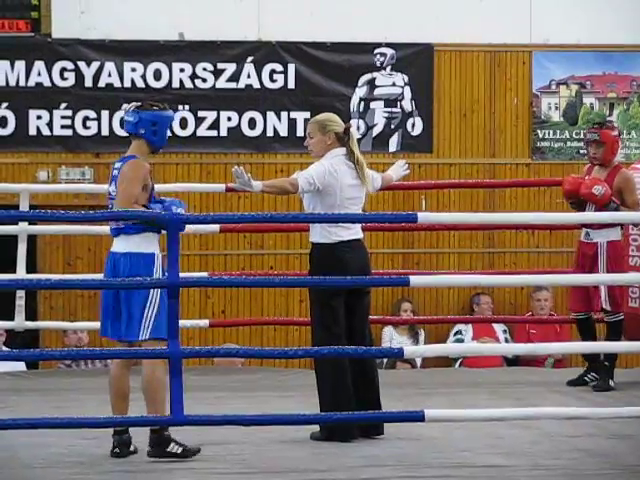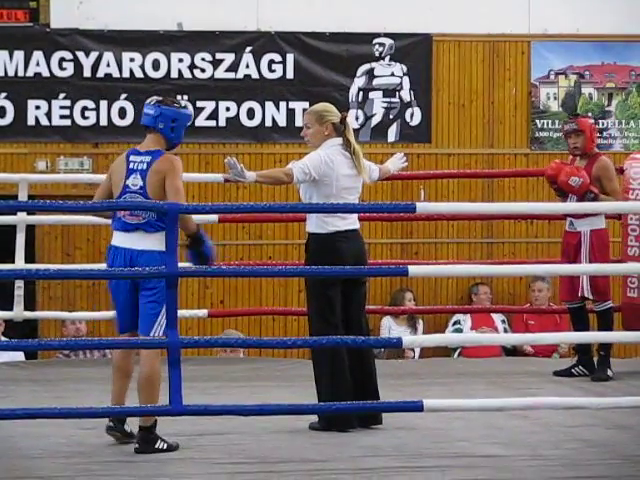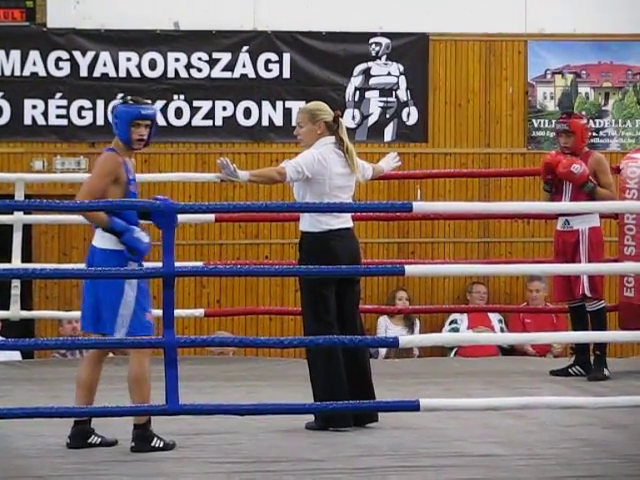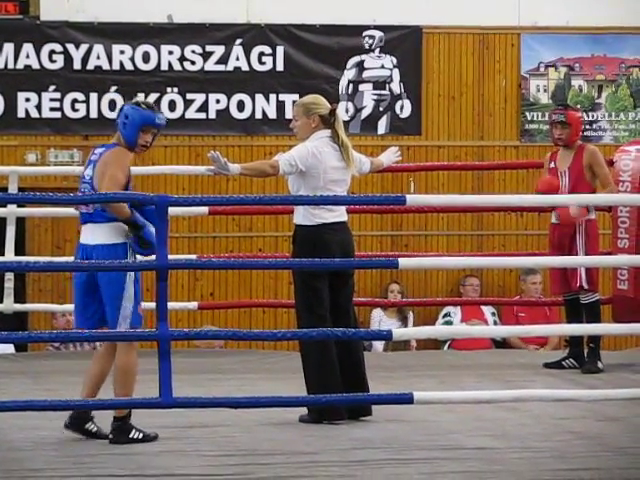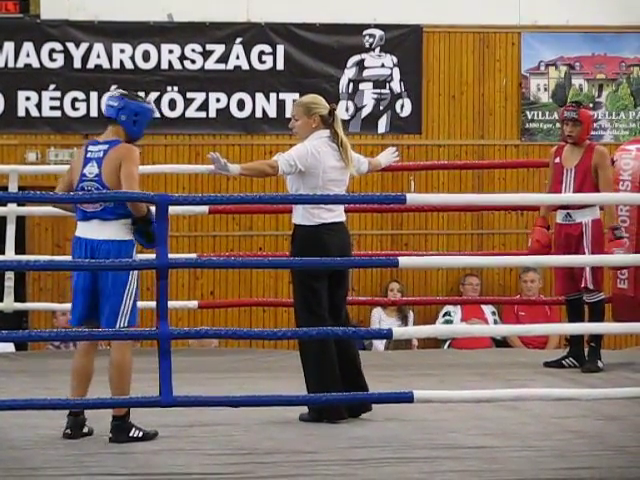
dt=0.7s
person 1, frame 1
left shoulder: (120, 165)
right shoulder: (139, 165)
right elbow: (126, 209)
left wrist: (156, 208)
right wrist: (163, 216)
left hip: (118, 258)
right hip: (141, 259)
left knee: (123, 351)
right knee: (153, 349)
left ankle: (120, 437)
right ankle: (159, 435)
person 1, frame 2
left shoulder: (122, 161)
right shoulder: (169, 162)
left elbow: (98, 205)
right elbow: (179, 211)
right wrist: (198, 240)
left hip: (121, 253)
right hip: (155, 257)
left knee: (127, 338)
right knee: (152, 345)
left ankle: (118, 419)
right ankle: (146, 433)
person 1, frame 3
left shoulder: (127, 163)
right shoulder: (111, 160)
right elbow: (82, 202)
left wrist: (145, 214)
right wrist: (118, 229)
left hip: (108, 256)
right hip: (116, 258)
left knee: (99, 345)
right knee: (139, 343)
left ankle: (80, 429)
right ankle: (143, 431)
person 1, frame 4
left shoulder: (98, 154)
right shoulder: (121, 155)
left elbow: (82, 201)
right elbow: (111, 197)
right wrist: (138, 224)
left hip: (87, 248)
right hip: (112, 250)
left knee: (110, 338)
right knee: (127, 337)
left ankle: (81, 413)
right ankle: (121, 424)
person 1, frame 5
left shoulder: (83, 153)
right shoulder: (127, 151)
left elbow: (60, 199)
right elbow: (131, 197)
right wrist: (147, 223)
left hip: (83, 244)
right hip: (116, 246)
left knee: (87, 334)
right knee: (122, 336)
left ankle: (75, 419)
right ankle: (121, 422)
person 2, frame 1
left shoulder: (325, 168)
right shoulder: (357, 168)
left elbow: (292, 185)
right elbow: (381, 180)
left wrist: (256, 186)
right wrist: (395, 172)
left hip: (329, 258)
right hip: (357, 255)
left knee: (330, 340)
right knee: (359, 336)
left ankle: (338, 425)
right ankle: (368, 420)
person 2, frame 2
left shoulder: (321, 158)
right shoulder: (354, 158)
left elbow: (287, 175)
right elbow: (379, 172)
left wrist: (249, 176)
right wrist: (393, 165)
left hip: (326, 247)
right hip: (353, 245)
left knee: (327, 329)
right knee: (356, 325)
left ankle: (337, 415)
right ankle: (366, 409)
person 2, frame 3
left shoulder: (314, 157)
right shoulder: (346, 157)
left elbow: (280, 174)
right elbow: (371, 171)
left wrist: (242, 175)
right wrist: (386, 165)
left hip: (320, 246)
right hip: (347, 243)
left knee: (322, 328)
right knee: (350, 324)
left ankle: (333, 414)
right ankle: (361, 408)
person 2, frame 4
left shoulder: (308, 150)
right shoulder: (343, 150)
left elbow: (272, 167)
right elbow: (370, 164)
left wrist: (233, 169)
right wrist: (387, 160)
left hip: (313, 239)
right hip: (341, 237)
left knee: (315, 321)
right knee: (343, 317)
left ankle: (326, 407)
right ankle: (355, 401)
person 2, frame 5
left shoulder: (308, 150)
right shoulder: (341, 150)
left elbow: (271, 167)
right elbow: (368, 164)
left wrist: (233, 169)
right wrist: (384, 159)
left hip: (312, 238)
right hip: (338, 237)
left knee: (313, 321)
right knee: (337, 318)
left ankle: (327, 406)
right ankle: (354, 397)
person 3, frame 1
right shoulder: (587, 171)
left wrist: (610, 204)
right wrist: (574, 201)
left hip: (608, 244)
right hip: (586, 242)
left knee: (611, 307)
right knee: (579, 308)
left ankle: (607, 371)
right ankle: (593, 364)
person 3, frame 2
left shoulder: (601, 163)
right shoulder: (571, 161)
left elbow: (618, 203)
left wrist: (588, 192)
right wrist: (559, 188)
left hip: (592, 232)
right hip: (571, 231)
left knee: (599, 295)
right knee: (572, 297)
left ankle: (604, 360)
right ankle: (584, 360)
person 3, frame 3
left shoulder: (595, 160)
right shoulder: (558, 160)
left elbow: (612, 197)
left wrist: (585, 183)
right wrist: (549, 180)
left hip: (587, 230)
right hip: (563, 231)
left knee: (591, 294)
right knee: (572, 297)
left ankle: (600, 361)
right ankle: (581, 360)
person 3, frame 4
left shoulder: (589, 153)
right shoulder: (551, 157)
left elbow: (611, 189)
left wrist: (584, 206)
right wrist: (544, 191)
left hip: (582, 226)
right hip: (558, 225)
left knee: (586, 287)
right knee: (567, 290)
left ankle: (594, 353)
right ankle: (575, 352)
person 3, frame 5
left shoulder: (597, 153)
right shoulder: (556, 153)
left elbow: (608, 195)
left wrist: (614, 232)
right wrist: (540, 225)
left hip: (588, 224)
right hip: (562, 224)
left knee: (592, 288)
right knee: (569, 290)
left ankle: (595, 352)
right ankle: (575, 352)
